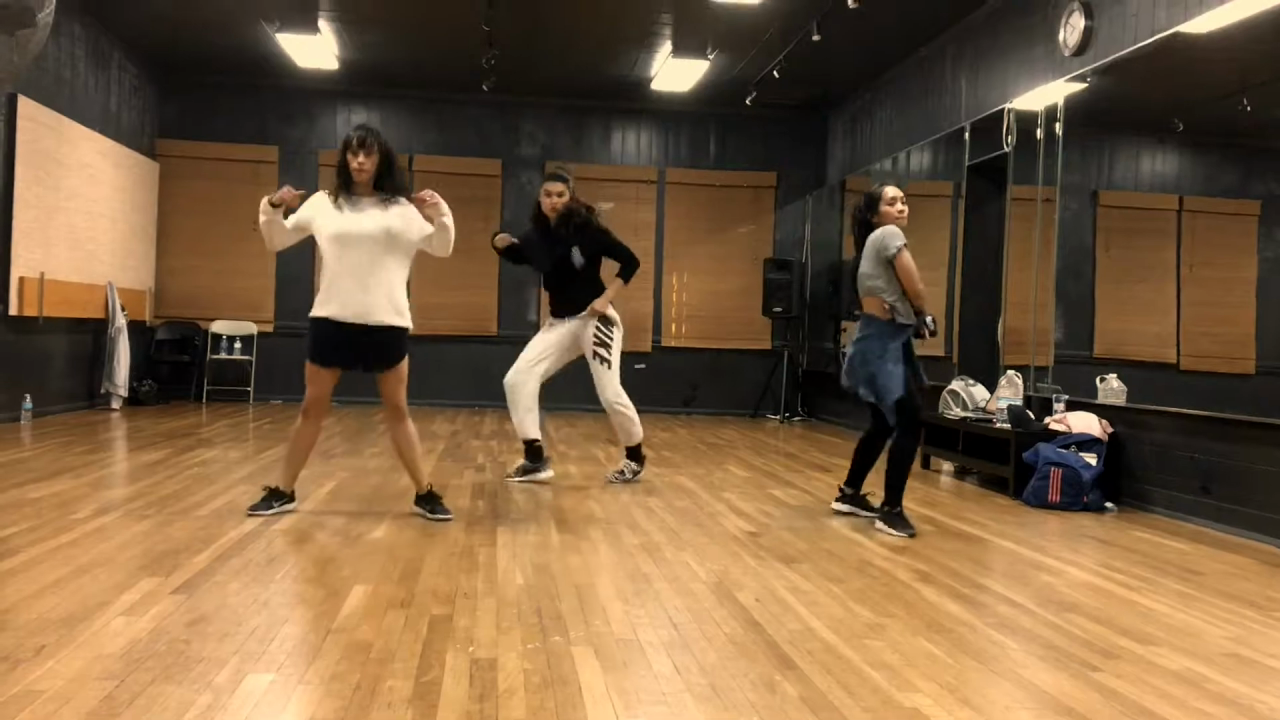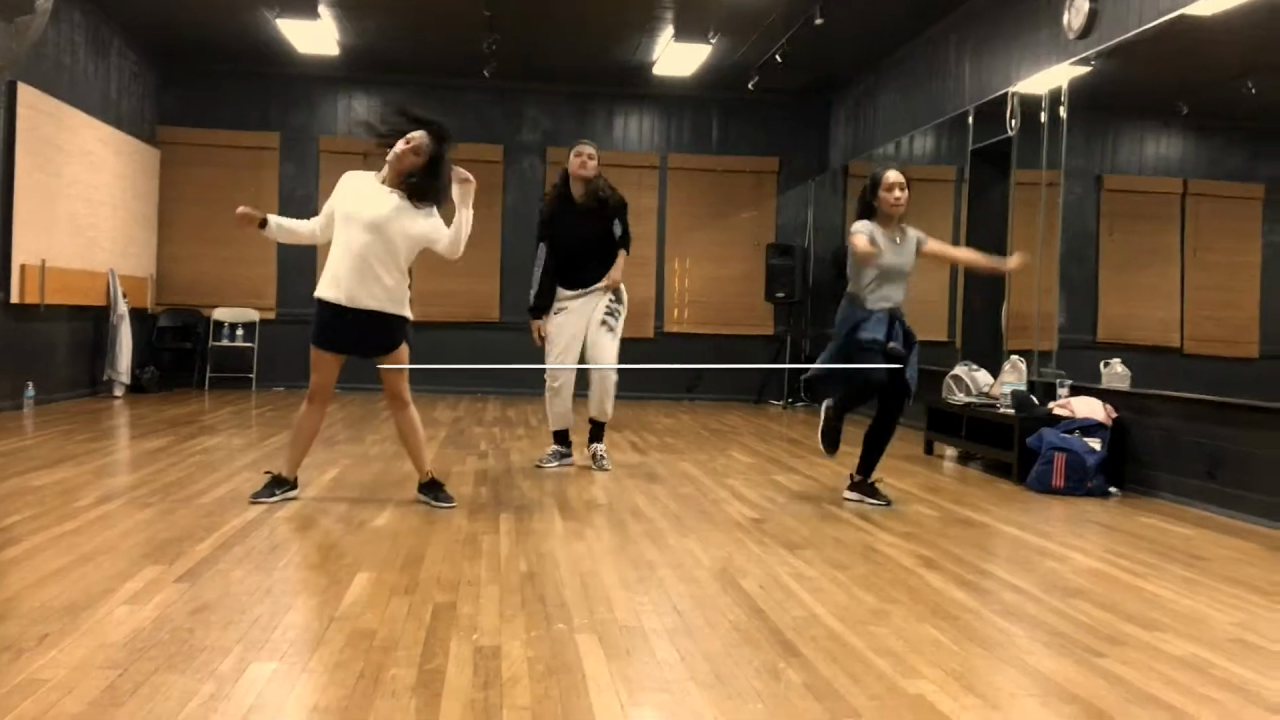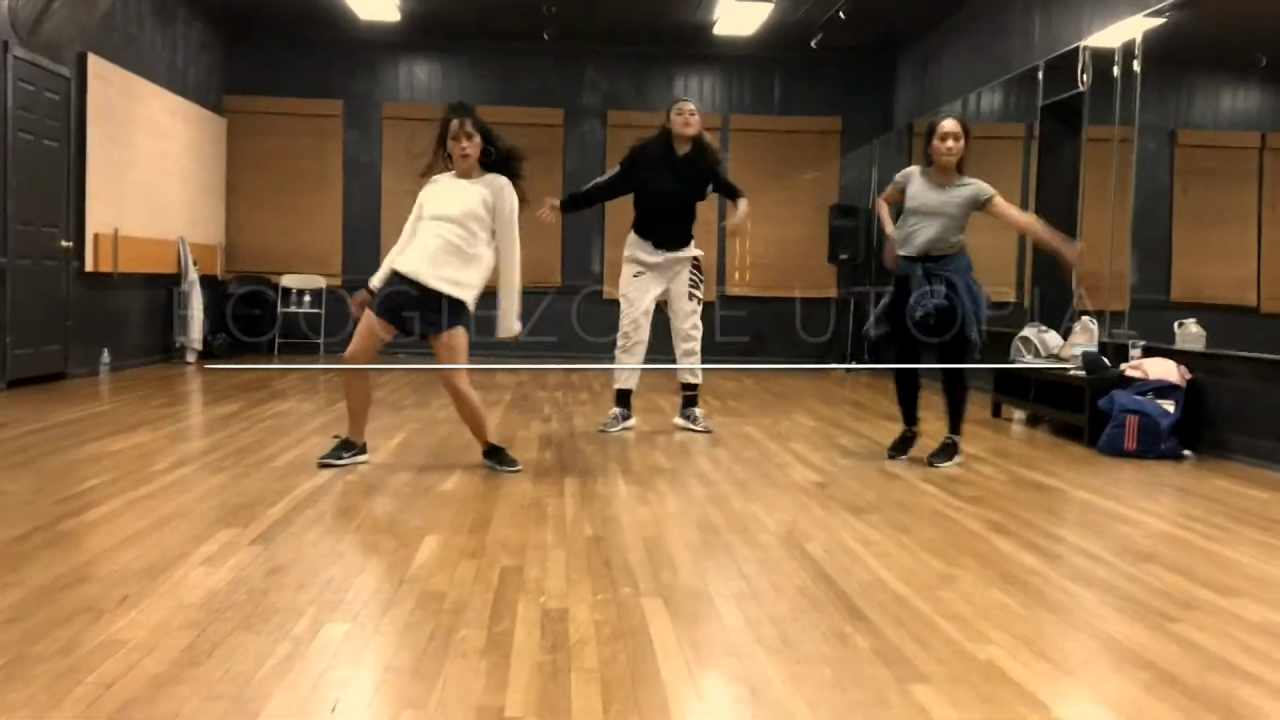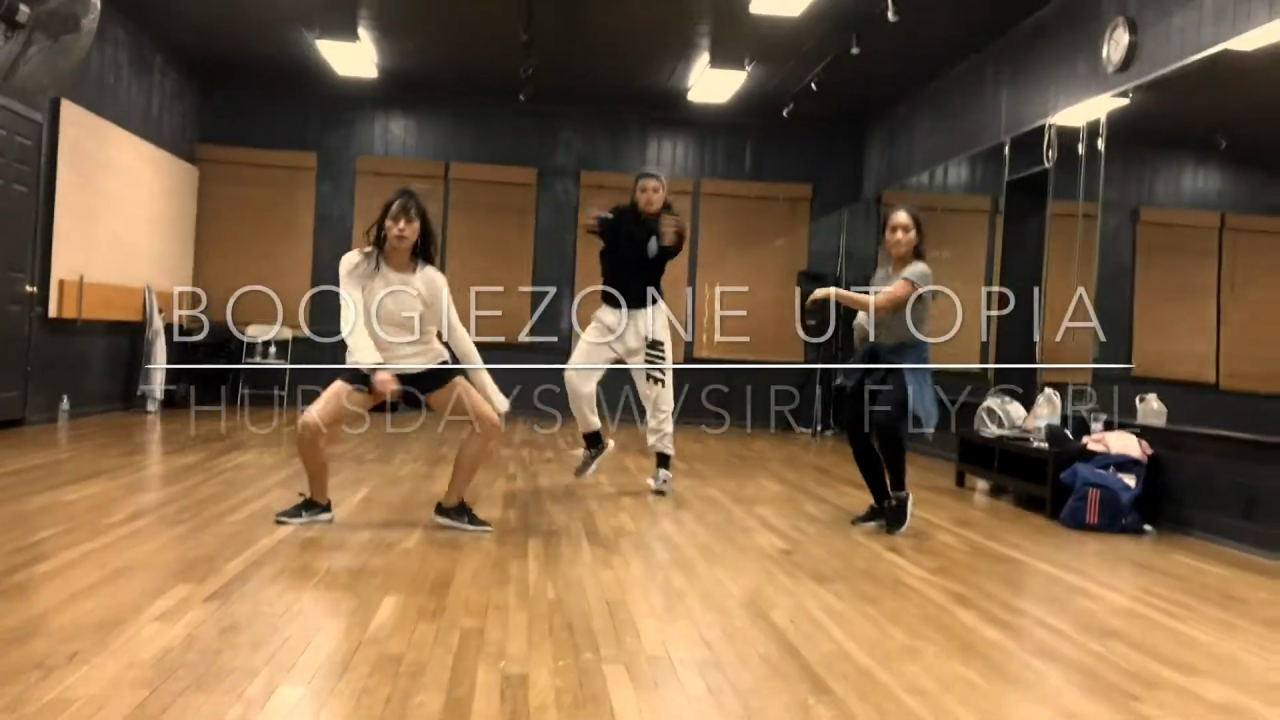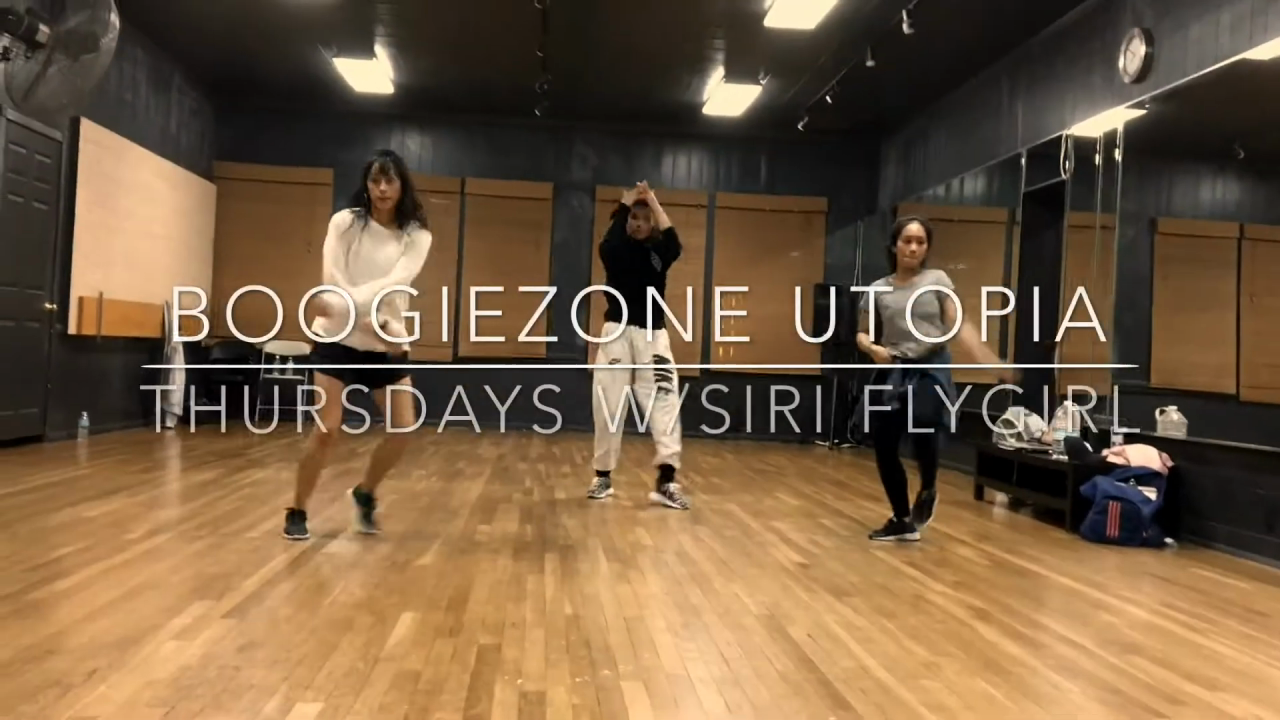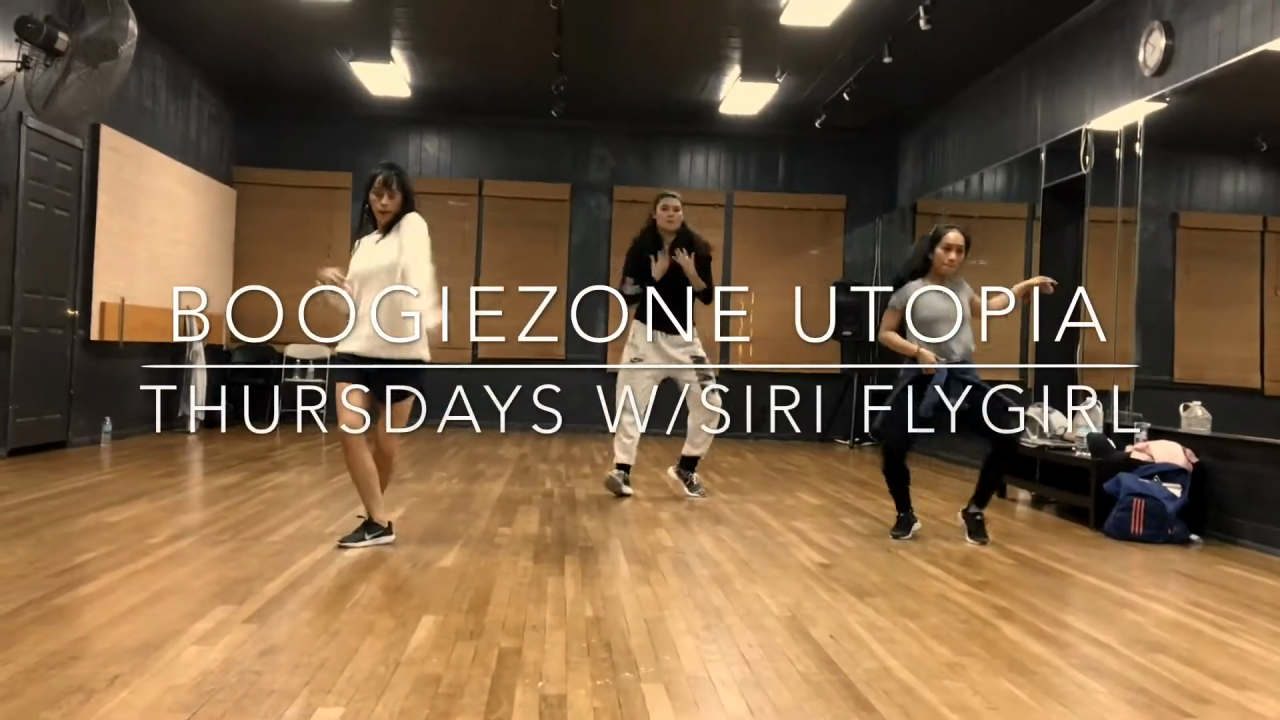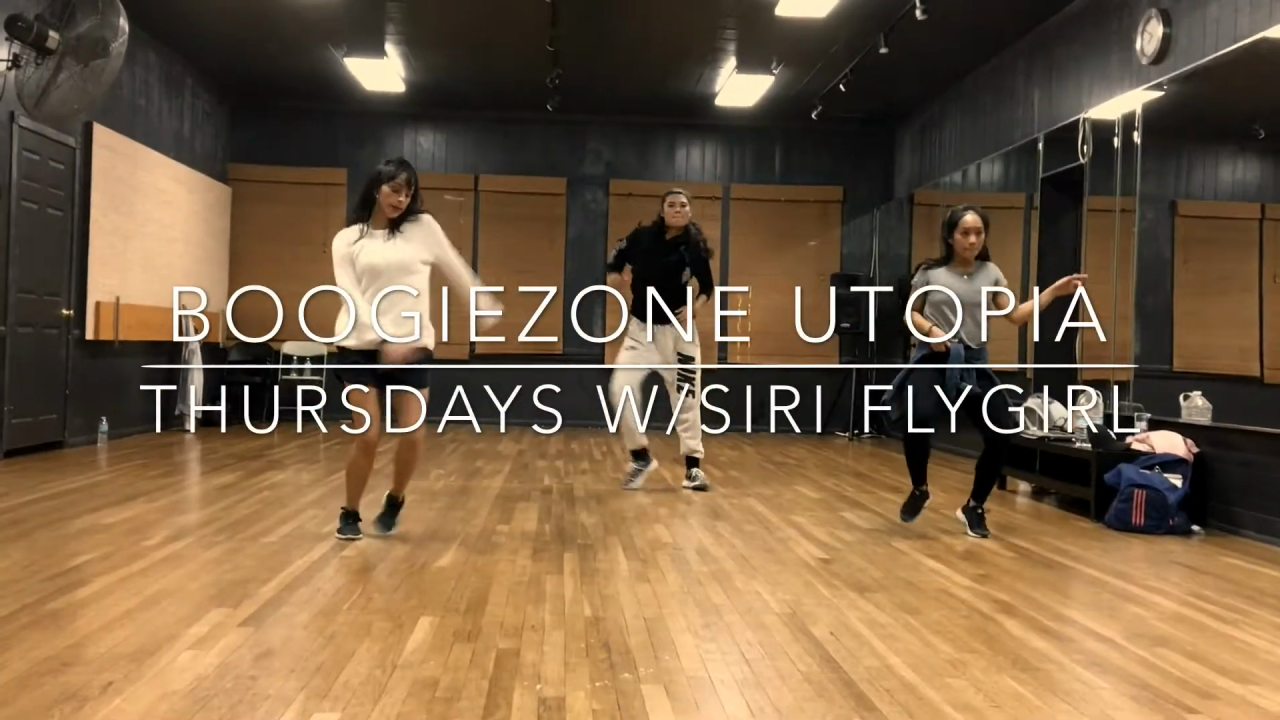
dt=0.4s
person 1, frame 1
left shoulder: (401, 208)
right shoulder: (324, 204)
left elbow: (442, 249)
right elbow: (276, 241)
left wrist: (442, 216)
right wrist: (272, 207)
left hip: (385, 323)
right hip: (332, 320)
left knee: (397, 412)
right knee: (312, 409)
left ankle: (424, 493)
right ankle: (283, 492)
person 1, frame 2
left shoulder: (419, 207)
right shoulder: (351, 182)
left elbow: (451, 248)
right elbow: (318, 231)
left wrist: (465, 200)
right wrist: (264, 222)
left hip: (385, 310)
right hip: (335, 303)
left knee: (399, 398)
right knee: (317, 394)
left ankle: (427, 482)
right ankle: (285, 479)
person 1, frame 3
left shoulder: (499, 187)
right shoulder: (433, 187)
left elbow: (508, 252)
right elbow: (408, 241)
left wrist: (508, 317)
right wrist: (374, 287)
left hip: (450, 294)
right hip: (404, 282)
left knee: (456, 383)
right knee: (354, 360)
left ankle: (490, 447)
right ankle: (354, 443)
person 1, frame 4
left shoulder: (431, 279)
right shoulder: (356, 264)
left elbow: (458, 336)
right elbow: (354, 322)
left wrist: (493, 394)
right wrist: (375, 370)
left hip: (426, 365)
right hip: (373, 366)
left knee: (489, 419)
right knee: (310, 425)
left ankle: (452, 505)
right ankle: (319, 502)
person 1, frame 5
left shoulder: (418, 236)
right shoulder: (345, 222)
left elbow: (395, 284)
right elbow: (333, 280)
right wrist: (371, 323)
left hip: (386, 345)
right hip: (339, 340)
left knee: (402, 431)
right knee: (326, 430)
left ankle: (365, 492)
right ankle: (297, 511)
person 1, frame 6
left shoulder: (412, 225)
right shoulder: (363, 244)
left elbow: (418, 273)
left wrist: (425, 316)
right wrist: (338, 284)
left hip: (402, 353)
right hip: (355, 351)
left knee: (385, 444)
right knee: (350, 431)
left ankle: (376, 513)
right ankle: (378, 522)
person 1, frame 7
left shoulder: (422, 228)
right shoulder: (347, 240)
left elbow: (456, 270)
right elbow: (351, 299)
left wrist: (484, 307)
right wrist: (384, 339)
left hip: (411, 347)
right hip: (360, 347)
left knee: (412, 437)
right knee: (366, 437)
left ankle: (394, 499)
right ankle: (350, 514)
person 2, frame 1
left shoulder: (876, 245)
right shoulder: (888, 236)
right elbow: (916, 291)
left wrist: (916, 322)
right wrist: (925, 318)
left hip: (889, 340)
right hip: (883, 342)
left knee: (885, 424)
right knee: (910, 423)
left ankle: (849, 494)
right ankle: (891, 508)
person 2, frame 2
left shoulder: (912, 237)
right shoulder: (863, 230)
left elbow: (953, 254)
right elbow: (860, 246)
left wrist: (1001, 264)
right wrist: (863, 248)
left hip: (889, 325)
right hip: (860, 321)
left knee: (894, 405)
right knee: (873, 380)
left ankle: (861, 481)
right ankle: (834, 410)
person 2, frame 3
left shoulder: (972, 189)
right shoulder: (910, 177)
left elbow: (1016, 217)
right elbow: (883, 201)
left wrist: (1060, 245)
right wrist: (890, 232)
left hip: (949, 273)
right hip: (910, 273)
left knee: (953, 361)
right knee: (906, 360)
left ankle: (952, 441)
right ankle: (909, 431)
person 2, frame 4
left shoulder: (919, 272)
right shoulder: (883, 271)
left elbow: (879, 306)
left wrist: (834, 293)
right wrist: (860, 324)
left hip: (904, 362)
right hip: (873, 359)
left knee: (887, 425)
right knee: (855, 429)
left ankle: (899, 496)
right ankle: (882, 503)
person 2, frame 5
left shoulder: (937, 280)
right shoulder: (877, 290)
left elbow: (959, 325)
right elbow: (863, 333)
left wrist: (988, 359)
right wrist: (872, 348)
left hip: (928, 372)
right hip: (891, 373)
left knee: (922, 427)
right knee: (884, 449)
left ankle: (927, 492)
right ankle: (902, 520)
person 2, frame 6
left shoulder: (961, 287)
right shoulder: (909, 290)
left elbow: (985, 309)
right elbow: (885, 334)
left wrist: (1025, 286)
right wrist: (917, 350)
left hip: (963, 377)
right hip: (923, 379)
left knee: (1007, 437)
right knee: (893, 449)
left ankle: (974, 511)
right ankle: (906, 515)
person 2, frame 7
left shoulder: (990, 273)
right shoulder: (929, 273)
left elbow: (1016, 315)
right elbow: (911, 312)
left wrist: (1055, 290)
right wrist: (930, 329)
left hip: (974, 363)
right hip: (933, 360)
left knee: (1000, 438)
right knee: (914, 425)
left ankle: (974, 507)
right ankle: (919, 490)
person 3, frame 1
left shoulder: (587, 228)
right shoulder: (536, 235)
left elbow: (630, 262)
right elbow: (518, 255)
left wrist: (607, 298)
right wrist: (502, 243)
left hip: (596, 318)
right hip: (559, 322)
left knee: (610, 393)
right knee: (517, 379)
left ankle: (635, 457)
right ankle: (535, 459)
person 3, frame 2
left shoulder: (610, 201)
right shoulder: (553, 208)
left elbow: (624, 239)
right elbow: (545, 260)
left wrist: (618, 268)
right wrist: (538, 311)
left hip: (604, 292)
right hip: (565, 296)
left knee: (603, 363)
right knee: (557, 373)
left ankle: (597, 440)
right ankle: (561, 445)
person 3, frame 3
left shoulder: (706, 162)
right shoulder: (646, 154)
left elbow: (726, 188)
right elbow: (610, 185)
left wrist: (741, 205)
right wrist: (565, 204)
left hip: (682, 254)
right hip: (643, 251)
left knee: (689, 328)
right knee: (632, 327)
left ankle: (689, 406)
right ankle: (622, 408)
person 3, frame 4
left shoulder: (671, 229)
right shoulder: (619, 220)
left elbow: (665, 253)
right elbow: (601, 226)
left wrist: (667, 239)
right wrist: (593, 222)
left hip: (648, 315)
right hip: (609, 313)
left knee: (658, 393)
right knee: (575, 375)
left ankle: (662, 468)
right ankle: (594, 442)
person 3, frame 5
left shoulder: (659, 249)
right shoulder: (616, 250)
left elbow: (673, 248)
right elbow: (609, 247)
left wrist: (654, 204)
right wrist: (624, 206)
left hip: (653, 335)
right hip: (617, 332)
left knee: (665, 406)
right knee: (607, 407)
left ankle: (666, 482)
right ankle: (603, 477)
person 3, frame 6
left shoulder: (697, 250)
right shoulder: (641, 250)
left elbow: (707, 296)
right elbow: (627, 293)
left wrist: (692, 273)
right wrist: (655, 276)
left hip: (684, 337)
right hip: (647, 334)
left knee: (709, 403)
right knee: (630, 403)
left ankle: (686, 468)
right ankle: (622, 472)
person 3, frame 7
left shoulder: (695, 249)
right shoulder: (642, 237)
left elbow: (707, 287)
right elbow: (619, 252)
left wrist: (696, 306)
right wrist: (613, 273)
left hip: (678, 330)
right hip: (641, 329)
left knee: (687, 400)
right knee: (621, 388)
left ankle: (693, 467)
right ankle: (640, 458)
